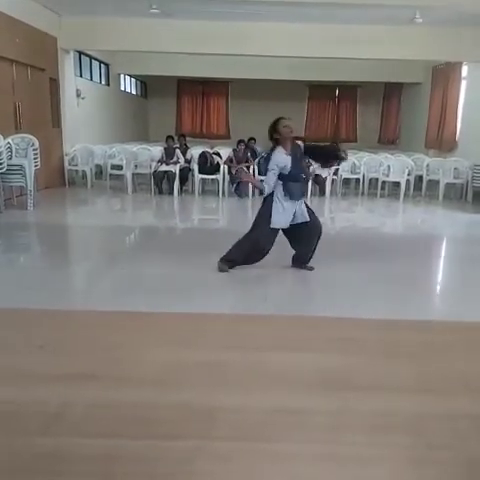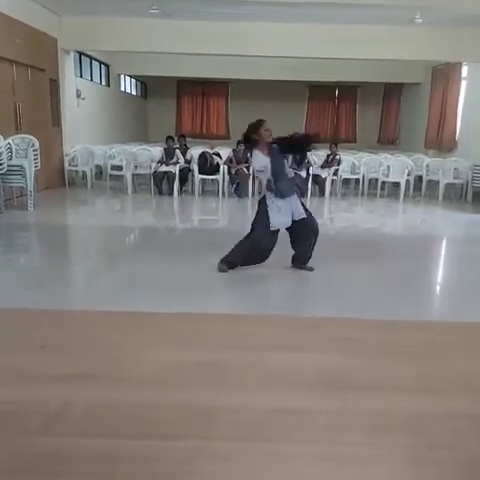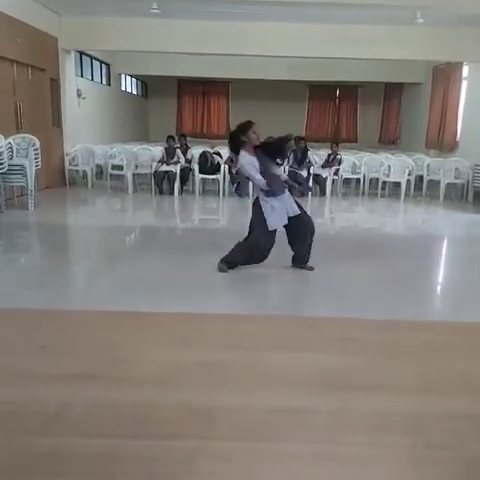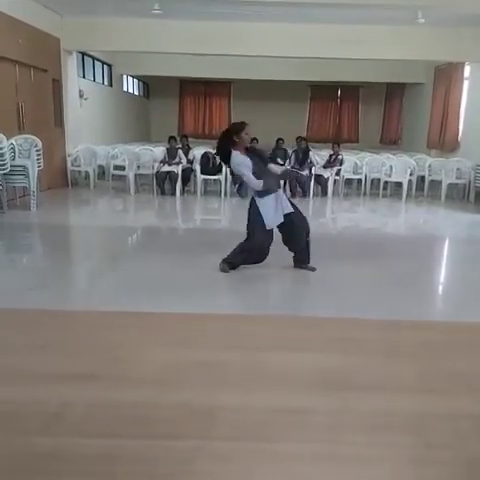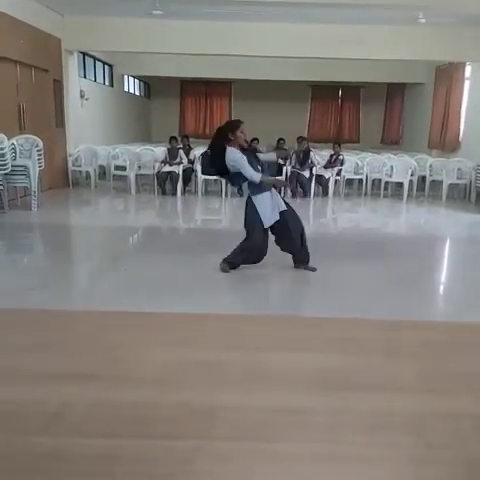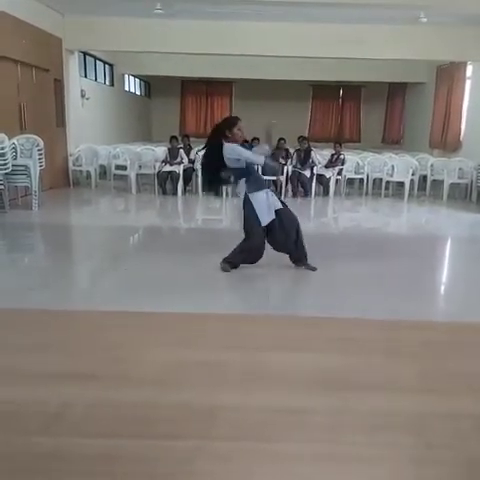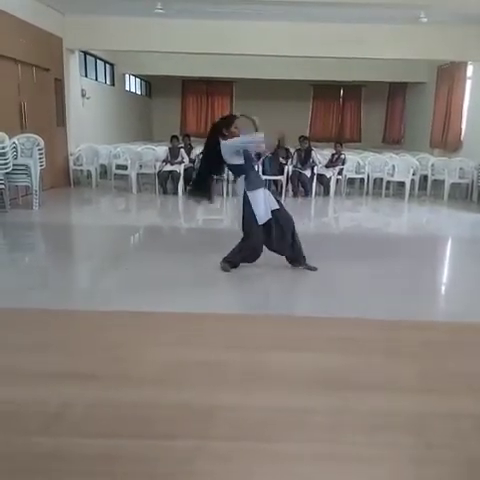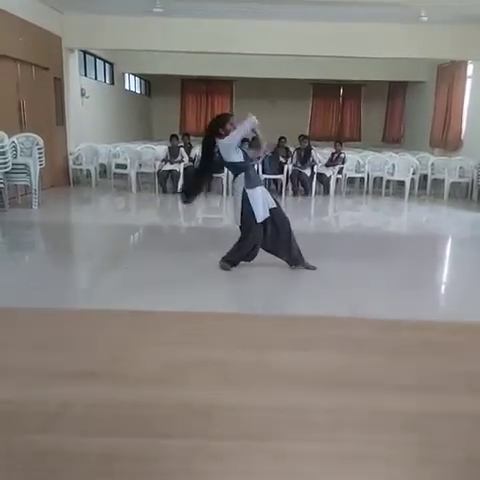
dt=0.1s
person 1, frame 1
left shoulder: (297, 147)
right shoulder: (278, 156)
right elbow: (268, 187)
right wrist: (253, 181)
left hip: (297, 200)
right hip: (279, 200)
left knee: (314, 228)
right knee: (260, 235)
left ankle: (300, 261)
right ankle: (226, 261)
person 1, frame 2
left shoulder: (274, 148)
right shoulder: (257, 158)
right elbow: (269, 188)
right wrist: (267, 179)
left hip: (290, 197)
right hip: (272, 201)
left knee: (310, 227)
right knee: (260, 238)
left ankle: (300, 261)
right ankle: (227, 261)
person 1, frame 3
left shoulder: (259, 151)
right shoulder: (244, 160)
right elbow: (265, 185)
left wrist: (287, 180)
left hip: (282, 195)
right hip: (267, 201)
left knee: (306, 226)
right knee: (259, 239)
left ankle: (300, 261)
right ankle: (227, 261)
person 1, frame 4
left shoulder: (249, 152)
right shoulder: (236, 159)
left elbow: (267, 166)
right elbow: (254, 185)
left wrist: (284, 171)
right wrist: (272, 183)
left hip: (275, 195)
right hip: (261, 200)
left knee: (300, 225)
right knee: (258, 239)
left ankle: (301, 261)
right ankle: (228, 262)
person 1, frame 5
left shoulder: (242, 150)
right shoulder: (232, 155)
left elbow: (261, 160)
right elbow: (254, 176)
right wrist: (274, 181)
left hip: (269, 193)
right hip: (257, 199)
left knee: (294, 224)
right knee: (257, 239)
left ankle: (301, 261)
right ankle: (229, 262)
person 1, frame 6
left shoulder: (237, 148)
right shoulder: (230, 149)
left elbow: (258, 154)
right elbow: (256, 159)
left hip: (263, 191)
right hip: (252, 196)
left knee: (290, 223)
right knee: (256, 237)
left ankle: (300, 260)
right ankle: (229, 261)
person 1, frame 7
left shoulder: (236, 145)
right shoulder: (228, 145)
left elbow: (259, 147)
right elbow: (256, 138)
left hip: (260, 190)
right hip: (250, 194)
left knee: (285, 223)
right knee: (254, 236)
left ankle: (297, 260)
right ankle: (229, 261)
person 1, frame 8
left shoulder: (232, 145)
right shoulder: (226, 142)
right elbow: (249, 124)
right wrist: (252, 120)
left hip: (256, 188)
right hip: (247, 191)
left knee: (281, 224)
right knee: (252, 234)
left ankle: (297, 261)
right ankle: (227, 260)
